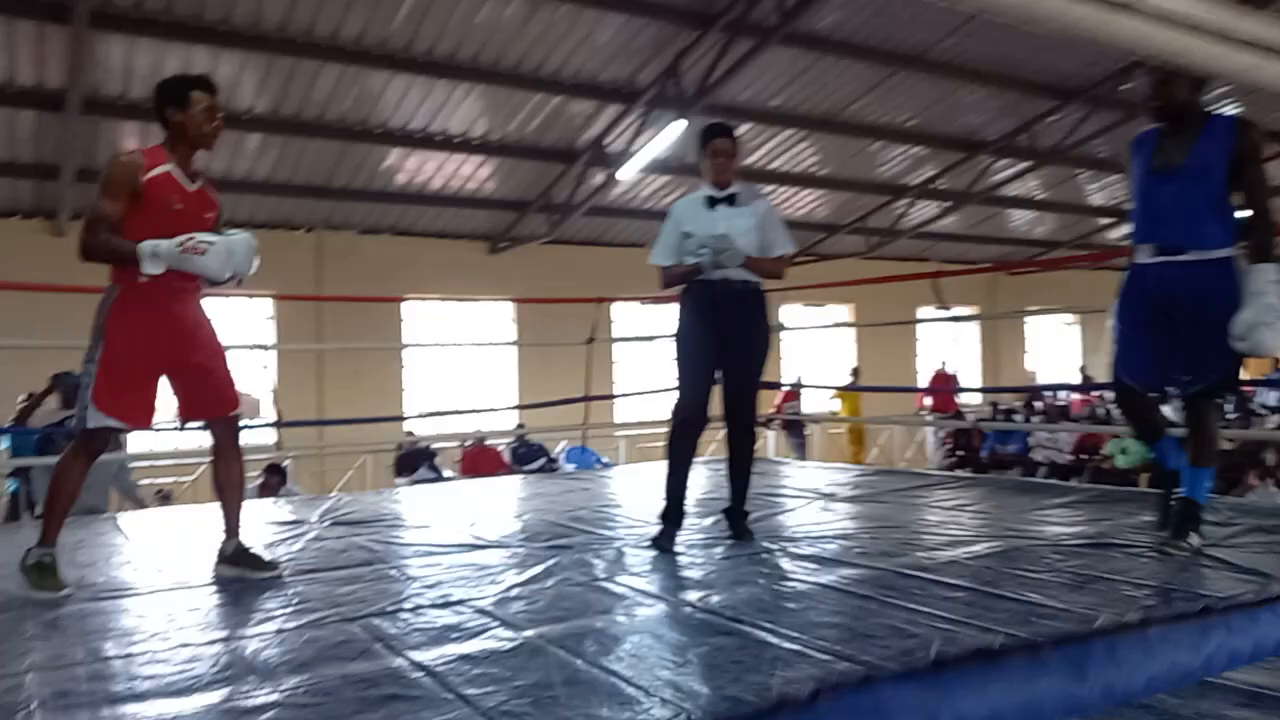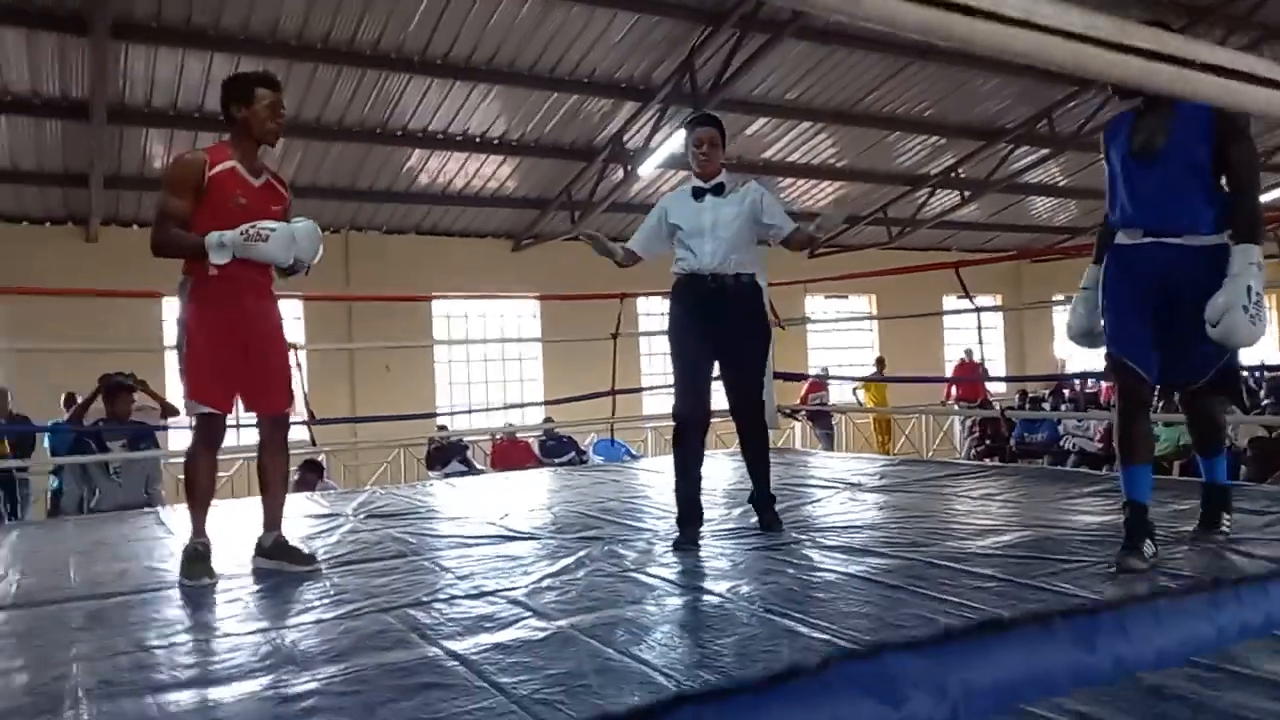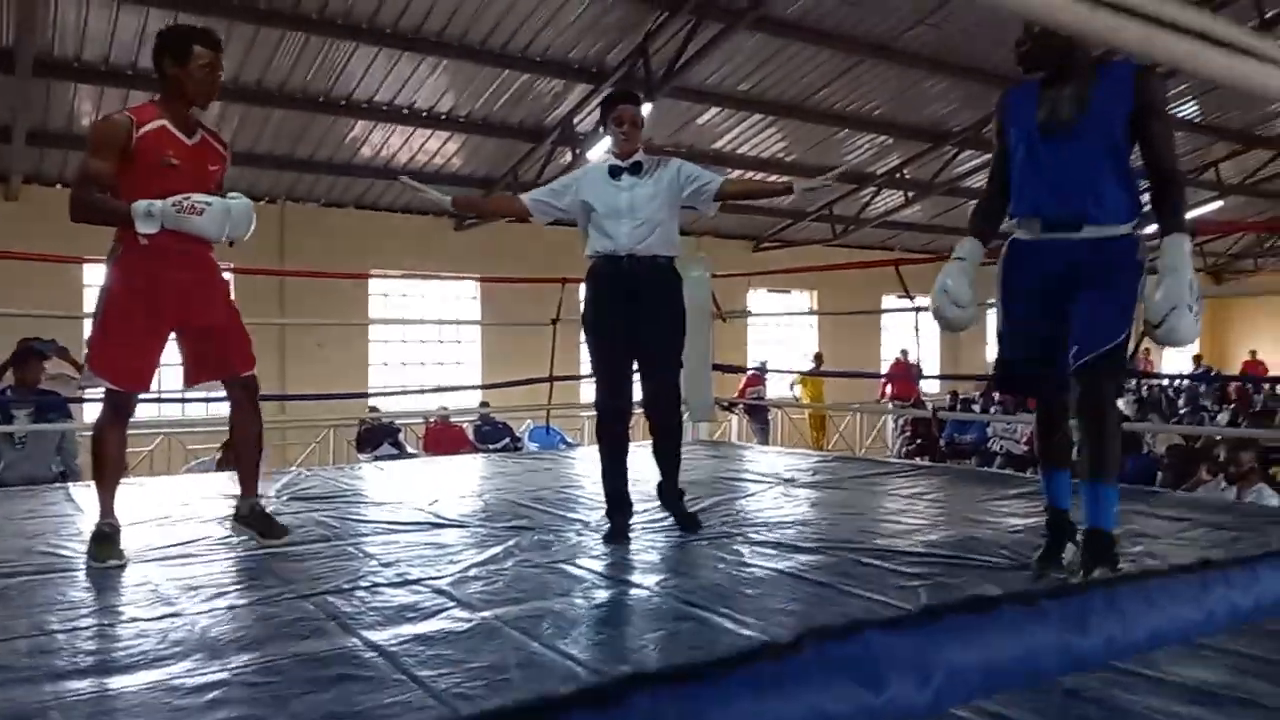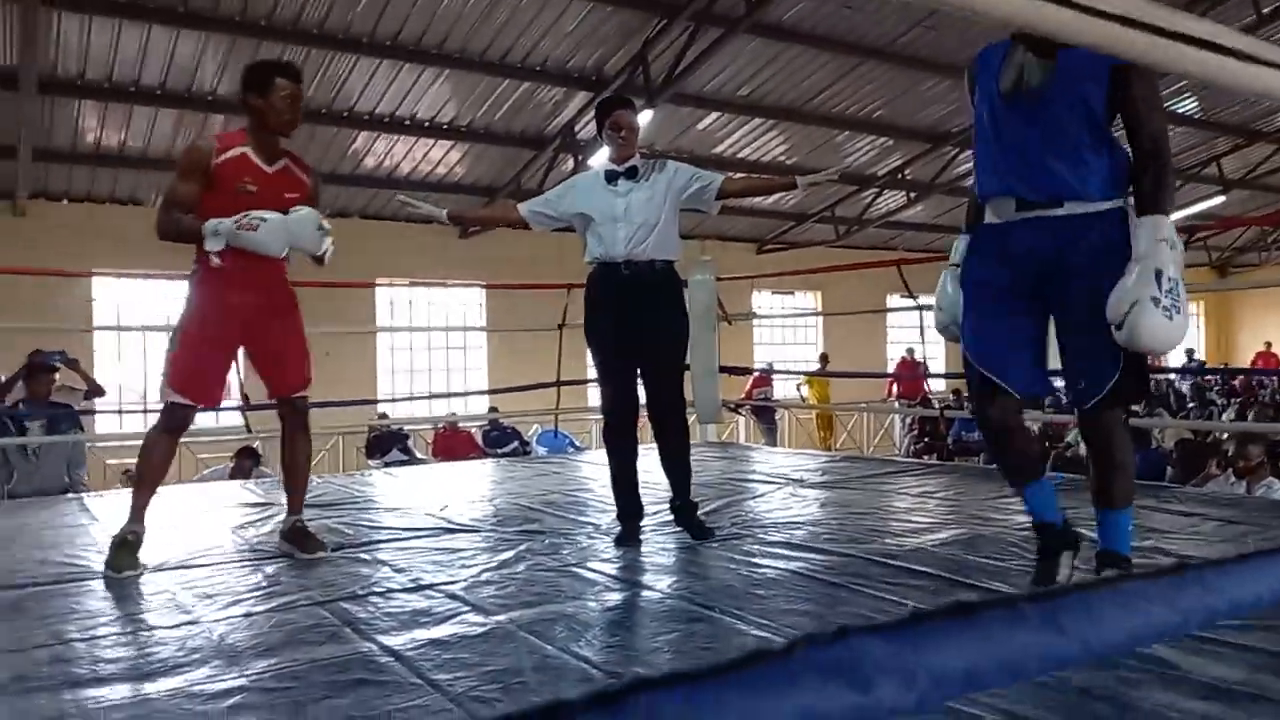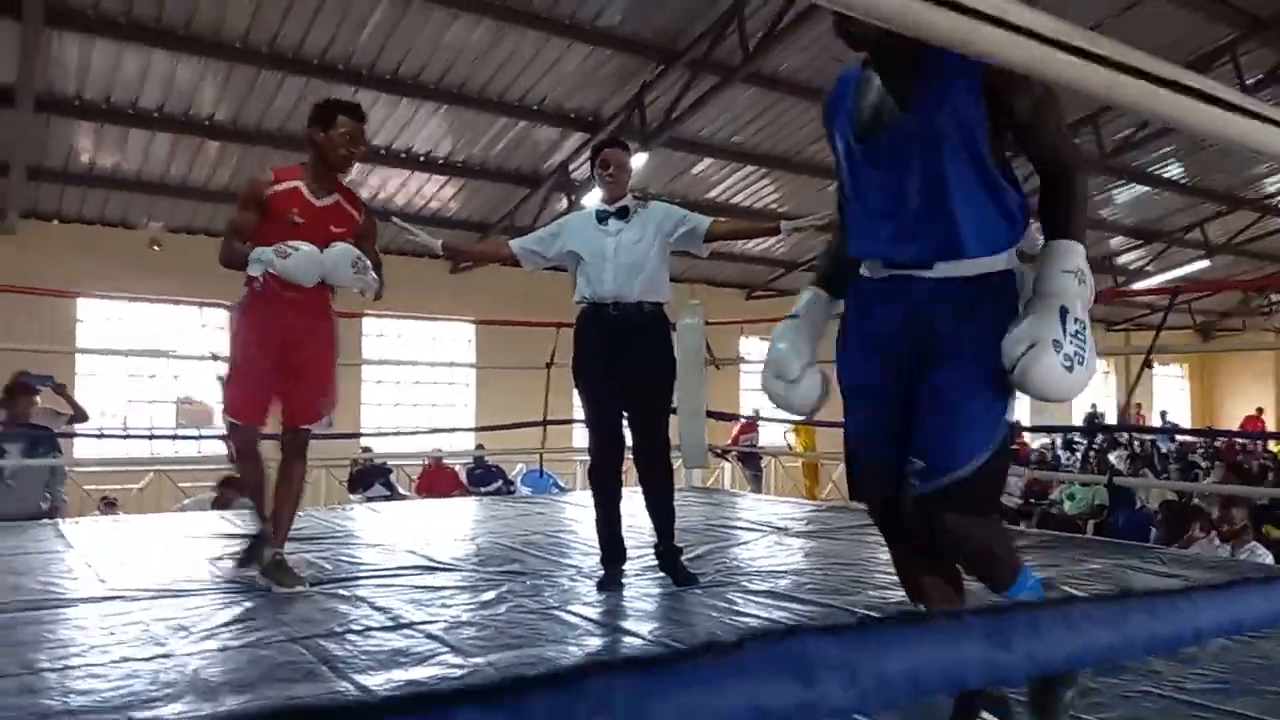
dt=0.4s
person 1, frame 1
left shoulder: (1234, 135)
right shoulder: (1143, 146)
left hip: (1207, 274)
right hip: (1147, 276)
left knee: (1199, 399)
right knee: (1131, 394)
left ankle: (1191, 507)
right ankle: (1179, 478)
person 1, frame 2
left shoulder: (1216, 115)
right shoulder: (1116, 130)
left elbow: (1245, 194)
left wrist: (1244, 267)
right wrist: (1092, 281)
left hip: (1197, 261)
right hip: (1131, 265)
left knee: (1199, 391)
right knee: (1132, 390)
left ankle: (1217, 497)
right ankle: (1137, 522)
person 1, frame 3
left shoulder: (1134, 86)
right shoulder: (1015, 103)
left elbow: (1165, 178)
right elbow: (998, 189)
left wrist: (1176, 262)
right wrist: (964, 258)
left hip: (1105, 253)
right hip: (1031, 256)
left knee: (1094, 394)
right knee: (1047, 400)
left ankle: (1101, 544)
right ankle: (1059, 523)
person 1, frame 4
left shoulder: (1110, 51)
right shoulder: (986, 66)
left elbow: (1152, 153)
left wrist: (1153, 249)
right wrist: (963, 255)
left hip: (1089, 236)
right hip: (1005, 241)
left knee: (1099, 411)
right knee: (993, 409)
left ankle: (1115, 563)
right ankle: (1053, 529)
person 1, frame 5
left shoulder: (981, 62)
right shoulder: (845, 91)
left elbow: (1060, 168)
left wrist: (1062, 281)
right wrist: (809, 314)
left hip: (972, 297)
right hip: (879, 303)
left knee: (947, 513)
right knee: (893, 511)
person 2, frame 1
left shoulder: (207, 194)
right shoulder: (131, 170)
right elbow: (91, 244)
left wrist: (230, 265)
right wrist: (160, 250)
left hip: (187, 314)
right hip: (134, 312)
left knee: (227, 428)
right knee: (96, 436)
left ankle: (232, 546)
right ankle: (43, 551)
person 2, frame 2
left shoulder: (277, 188)
right shoulder: (196, 167)
right elbow: (161, 239)
left wrist: (300, 255)
right wrist: (224, 240)
left hip: (261, 308)
right hip: (210, 305)
left knee: (277, 422)
right knee: (210, 425)
left ankle: (271, 538)
right ankle: (198, 542)
person 2, frame 3
left shoulder: (215, 148)
right shoulder: (123, 128)
right elbow: (81, 204)
left wrist: (234, 222)
right wrist: (151, 210)
left hip: (201, 277)
right hip: (138, 275)
left knee: (244, 389)
right knee: (119, 400)
left ankle: (250, 505)
right ankle: (106, 523)
person 2, frame 4
left shoulder: (303, 174)
right shoulder: (208, 156)
left elbow: (320, 240)
right elbow: (168, 224)
left wrist: (320, 240)
right wrist: (223, 229)
left hip: (274, 296)
right hip: (217, 291)
left knee: (295, 408)
right knee: (176, 412)
left ankle: (294, 522)
right ankle: (132, 530)
person 2, frame 5
left shoulder: (357, 214)
right shoulder: (267, 187)
left elbow: (375, 283)
right elbow: (228, 252)
left wrist: (365, 278)
right wrist: (262, 256)
left hip: (314, 326)
right hip: (260, 316)
left knee: (295, 439)
right knee: (242, 431)
left ankle: (275, 551)
right ankle: (266, 526)
person 3, frame 1
left shoulder: (759, 206)
right shoulder: (683, 209)
left elbow: (779, 268)
right elbow: (667, 277)
left wrist: (741, 258)
right wrist: (704, 262)
left hip: (745, 310)
right hip: (700, 309)
left knee: (741, 413)
right knee: (690, 409)
left ankle: (737, 512)
right ankle: (672, 516)
person 3, frame 2
left shoulder: (751, 193)
right shoulder: (672, 203)
left elbow: (790, 235)
right elbow: (634, 253)
left wrist: (815, 236)
right wrist: (607, 249)
left hip: (740, 300)
right hip: (692, 303)
left knee: (748, 404)
right knee: (690, 409)
left ankle: (763, 499)
right ankle: (689, 520)
person 3, frame 3
left shoulder: (672, 172)
right shoulder: (584, 180)
left elbow: (729, 188)
right elbow: (519, 205)
left wrist: (793, 187)
right wrist: (452, 202)
left hip: (658, 284)
right hip: (608, 286)
left knee: (663, 393)
right knee: (612, 399)
left ankle: (671, 492)
right ankle: (618, 512)
person 3, frame 4
left shoulder: (669, 174)
right shoulder: (581, 187)
left elbow: (730, 185)
right elbow: (516, 214)
left wrist: (798, 182)
right wrist: (446, 215)
left hip: (657, 289)
right hip: (608, 293)
left knee: (667, 399)
right knee: (617, 404)
left ankle: (683, 505)
right ankle: (628, 515)
person 3, frame 5
left shoulder: (660, 216)
right shoulder: (574, 226)
left elbow: (718, 229)
right elbow: (510, 250)
left wrist: (784, 227)
right wrist: (442, 247)
left hip: (647, 330)
right hip: (597, 333)
left knee: (653, 443)
right knee: (605, 447)
left ankle: (668, 550)
right ankle: (613, 558)
